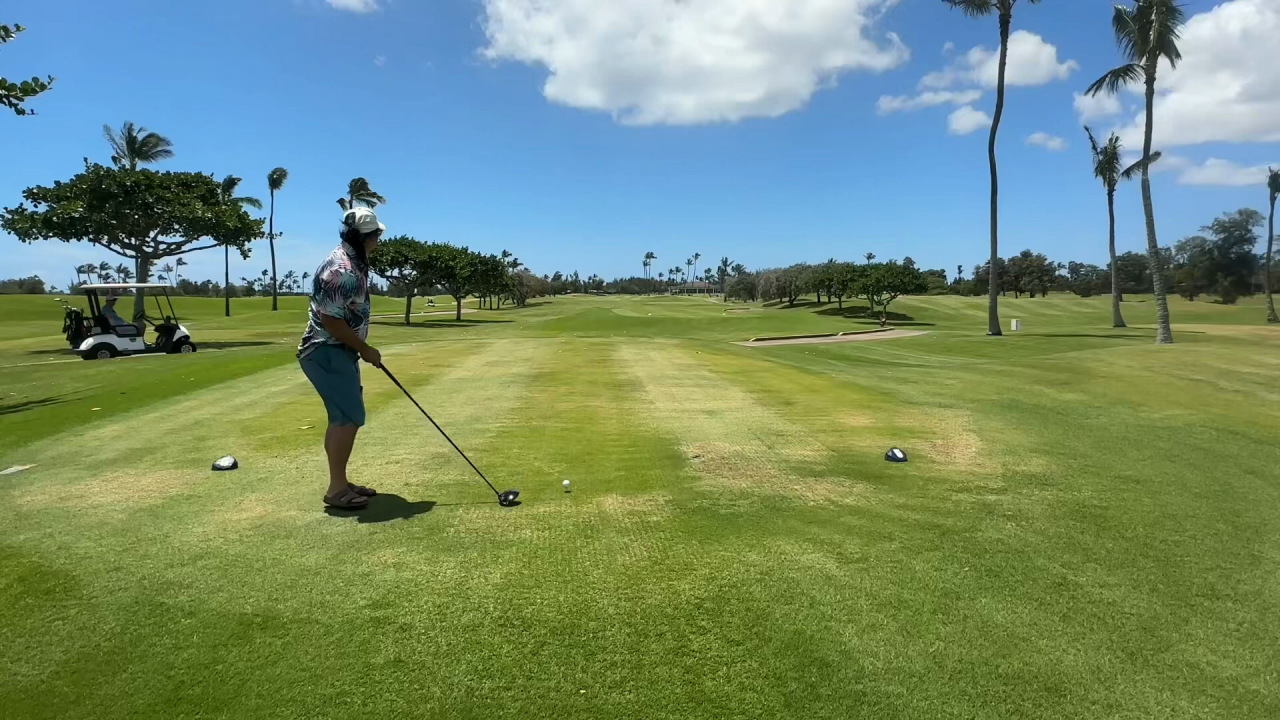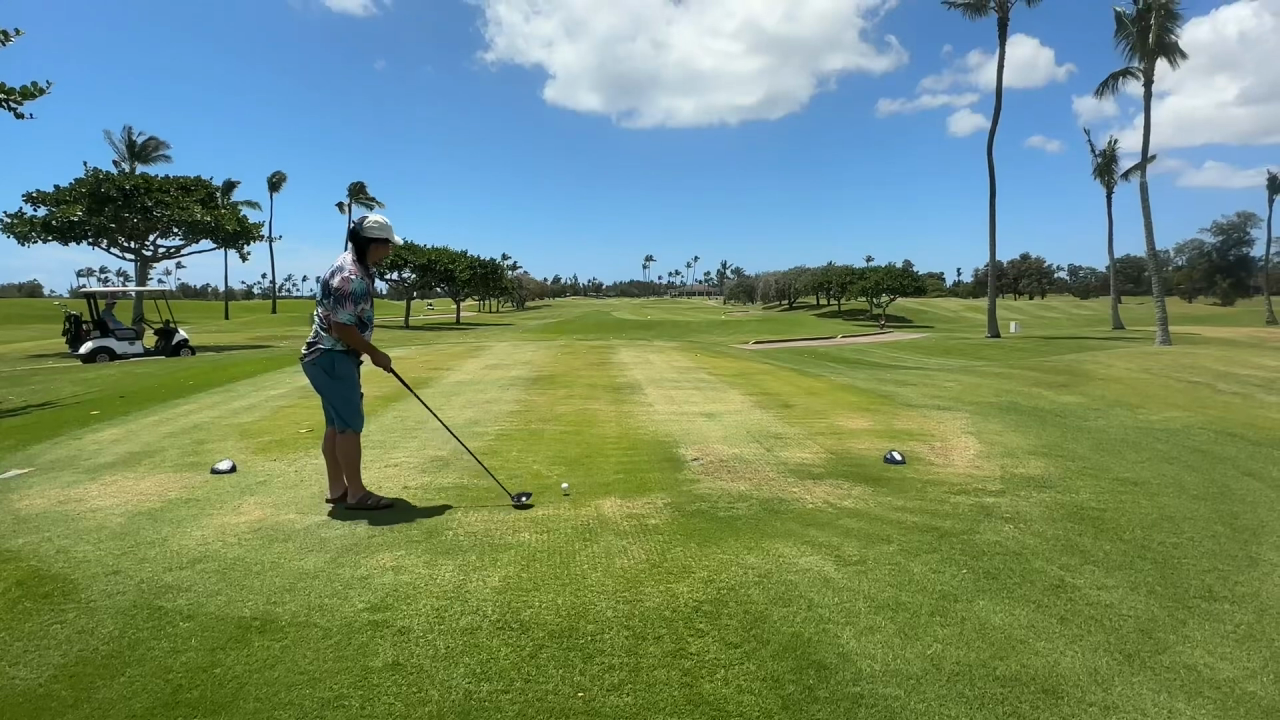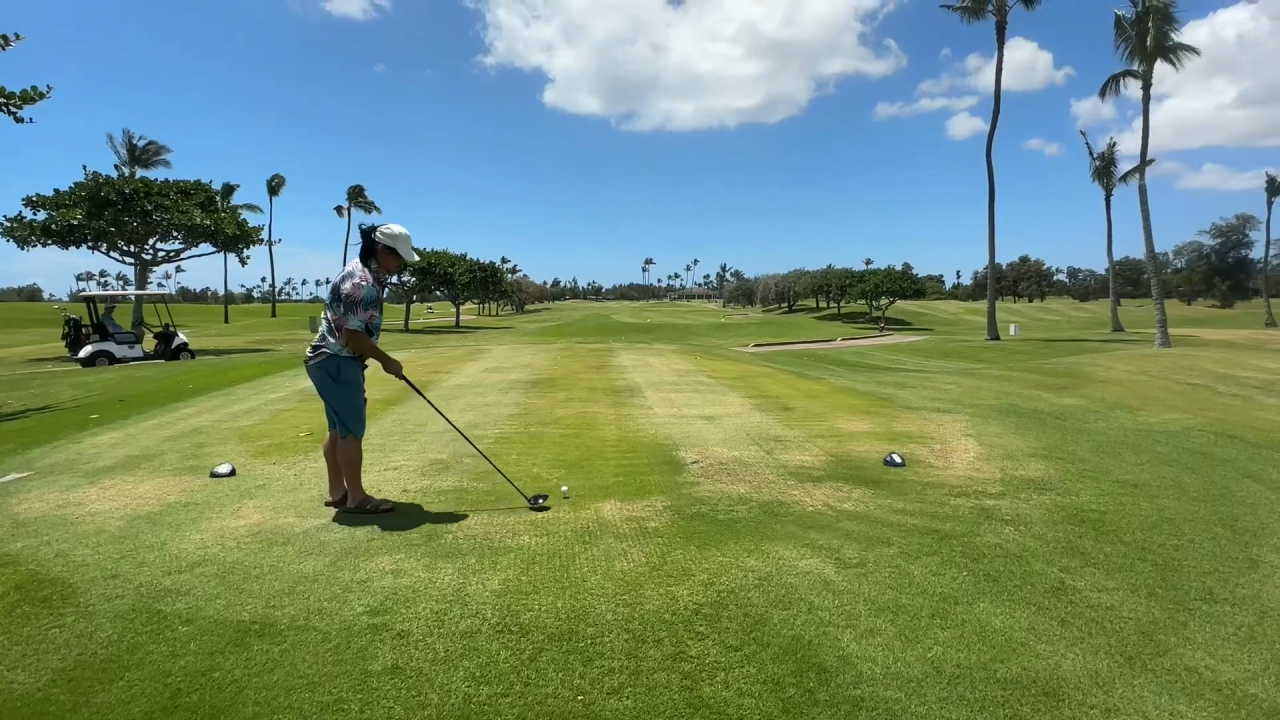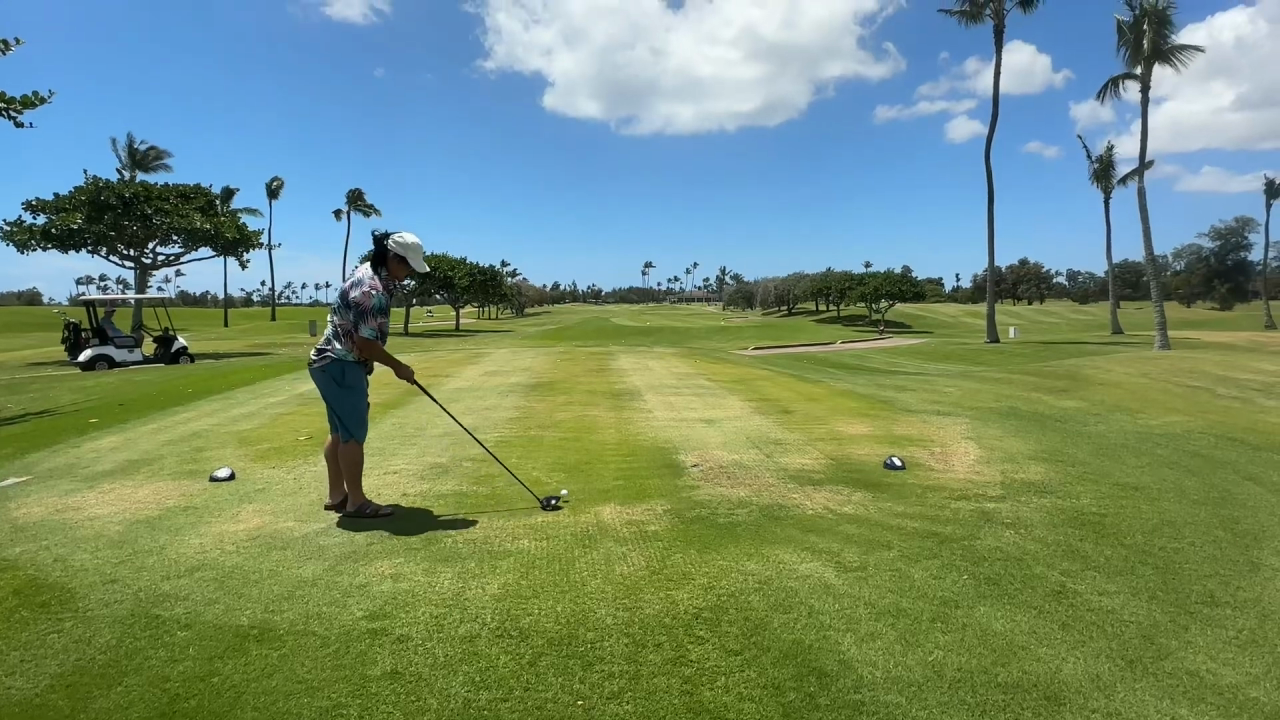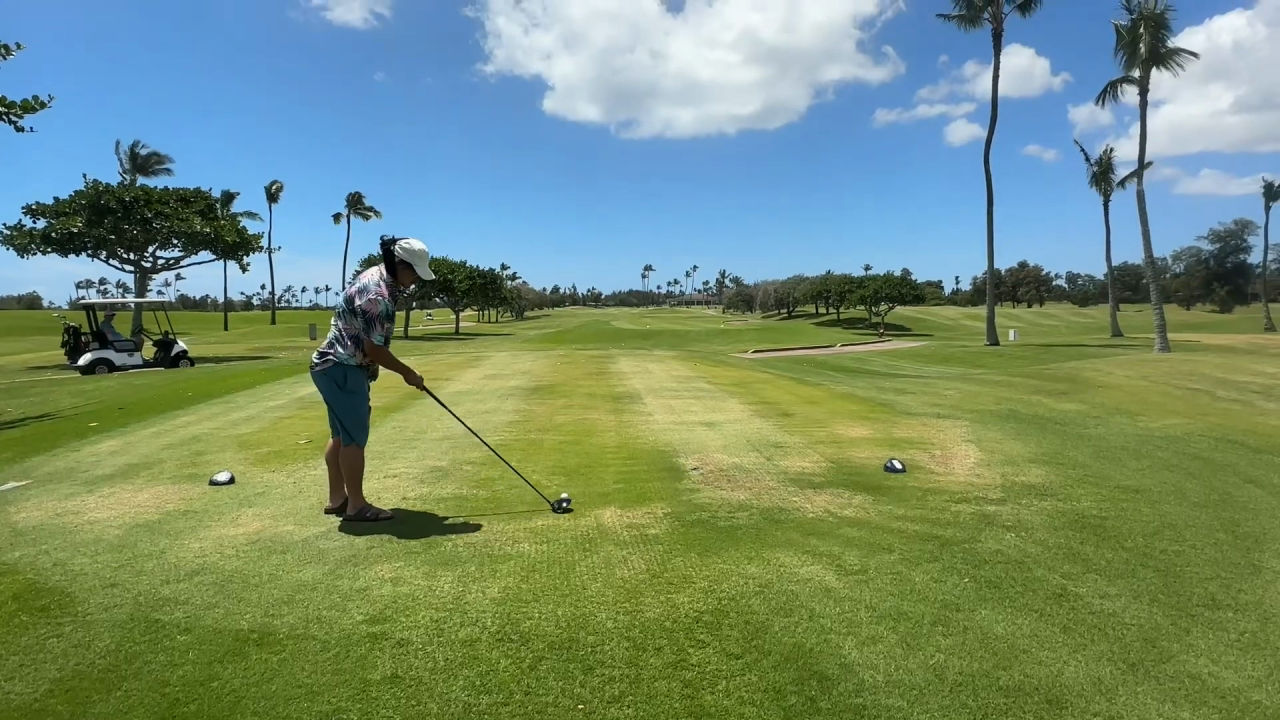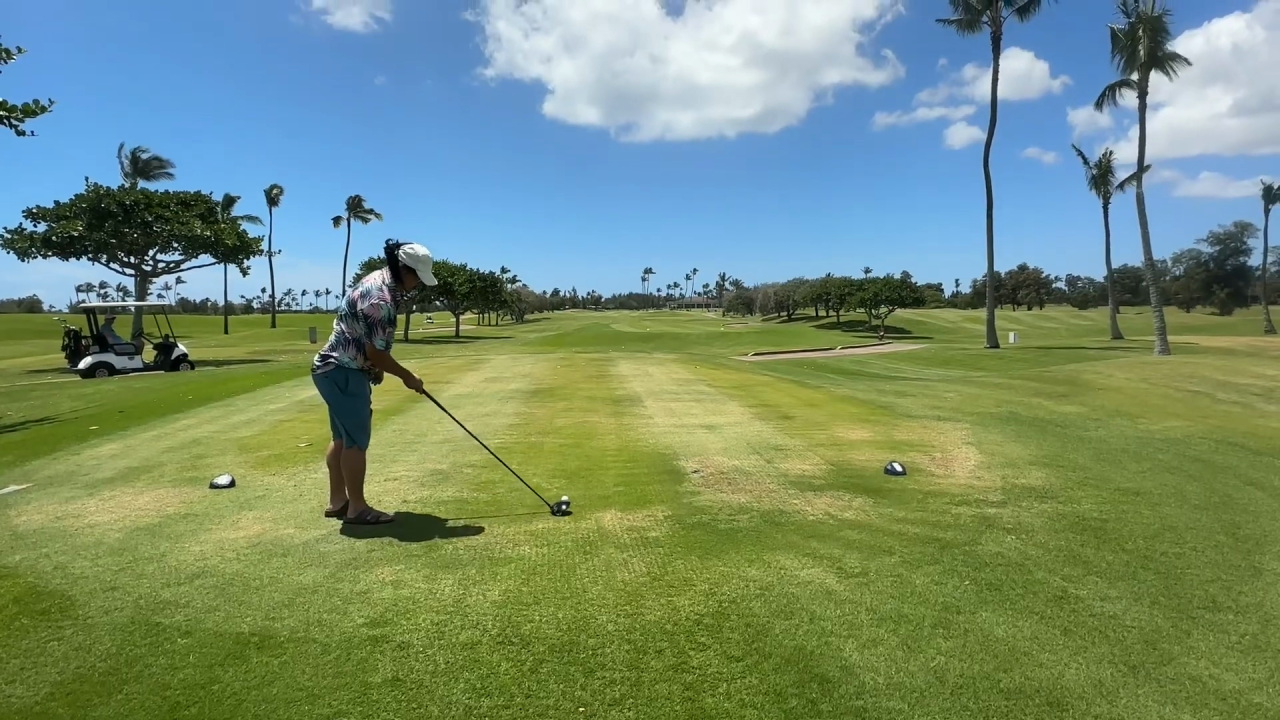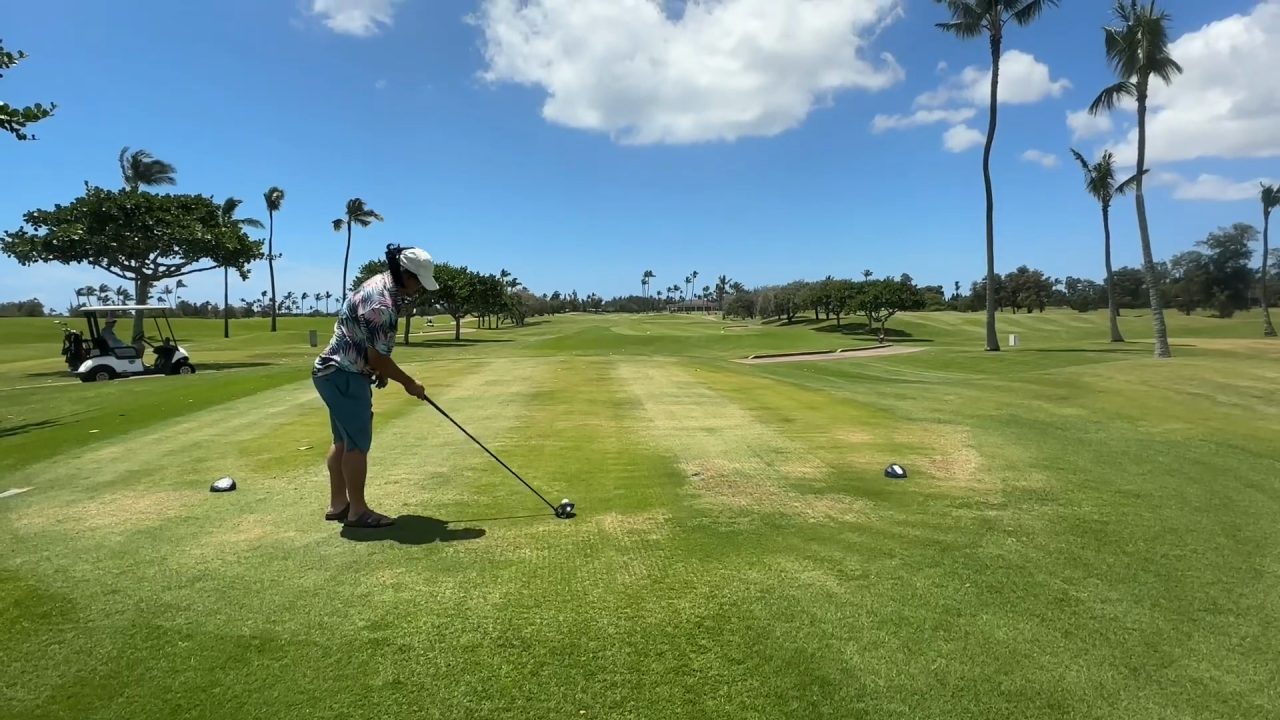
dt=0.3s
person 1, frame 1
left shoulder: (352, 263)
right shoulder: (341, 270)
right elbow: (331, 320)
left wrist: (358, 348)
right wrist: (365, 349)
left hip: (336, 352)
right hip: (327, 352)
left knee: (340, 417)
right knee: (350, 416)
left ankle: (338, 485)
right ankle: (337, 488)
person 1, frame 2
left shoulder: (356, 267)
right shoulder: (351, 277)
right elbow: (342, 327)
left wrist: (366, 352)
right wrist: (375, 354)
left hip: (332, 356)
right hip: (332, 358)
left knee: (337, 424)
right knee: (350, 423)
left ankle: (337, 488)
right ankle: (356, 493)
person 1, frame 3
left shoulder: (366, 270)
right shoulder: (362, 283)
right elbow: (352, 333)
left wrist: (376, 358)
right wrist: (386, 361)
left hip: (331, 359)
right hip: (336, 362)
left knee: (338, 428)
right knee: (351, 428)
left ankle: (337, 490)
right ankle: (356, 497)
person 1, frame 4
left shoulder: (372, 273)
right shoulder: (371, 290)
right elbow: (365, 341)
left wrist: (369, 362)
right wrist: (398, 367)
left hip: (334, 362)
right hip: (341, 365)
left knee: (340, 431)
right knee: (353, 433)
left ankle: (337, 495)
right ankle: (356, 501)
person 1, frame 5
left shoulder: (377, 276)
right shoulder: (377, 296)
right elbow: (374, 348)
left wrist: (372, 365)
right wrist: (407, 373)
left hip: (335, 365)
right hip: (342, 369)
left knee: (341, 434)
right knee: (354, 436)
left ankle: (337, 498)
right ankle: (356, 505)
person 1, frame 6
left shoulder: (380, 280)
right shoulder: (379, 300)
right elbow: (376, 352)
left wrist: (376, 368)
right wrist: (407, 377)
left hip: (335, 368)
right hip: (344, 372)
left knee: (342, 437)
right knee: (356, 439)
left ankle: (338, 501)
right ankle: (357, 508)
person 1, frame 7
left shoulder: (381, 284)
right shoulder: (380, 305)
right elbow: (377, 357)
left wrist: (383, 371)
right wrist: (408, 383)
left hip: (337, 371)
right hip: (344, 375)
left knee: (343, 440)
right knee: (358, 441)
left ankle: (338, 504)
right ankle: (357, 511)
